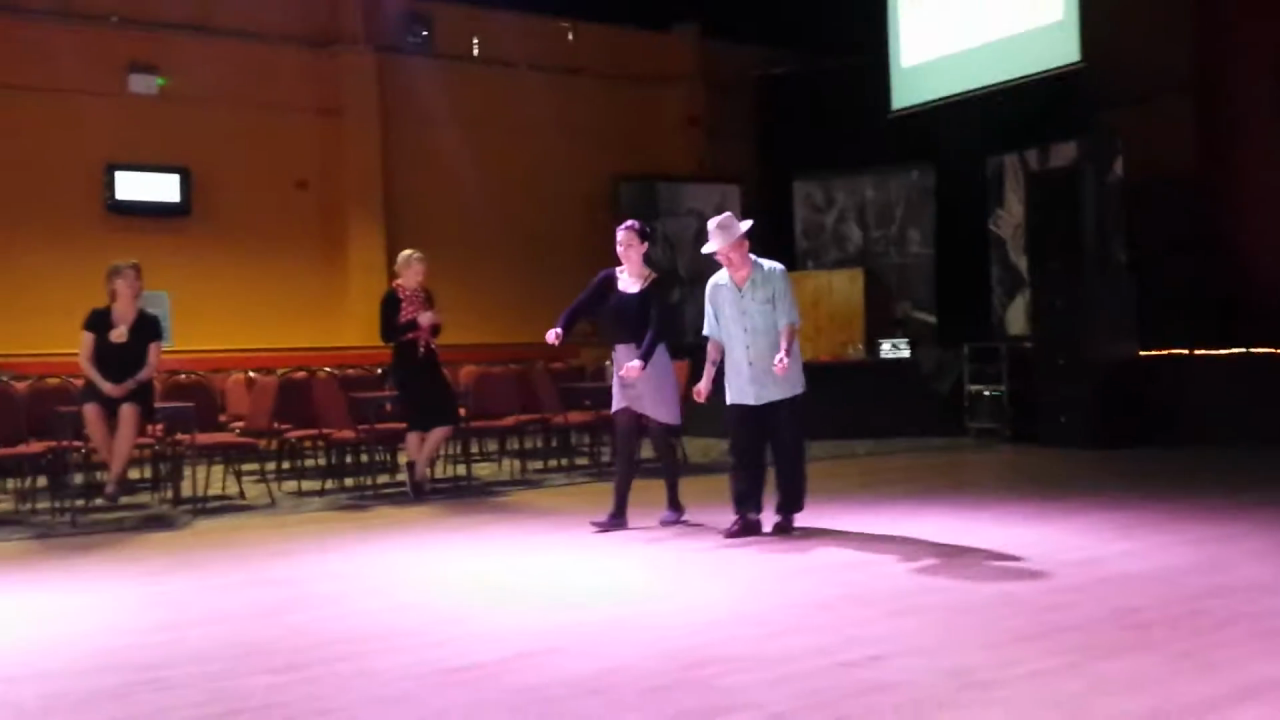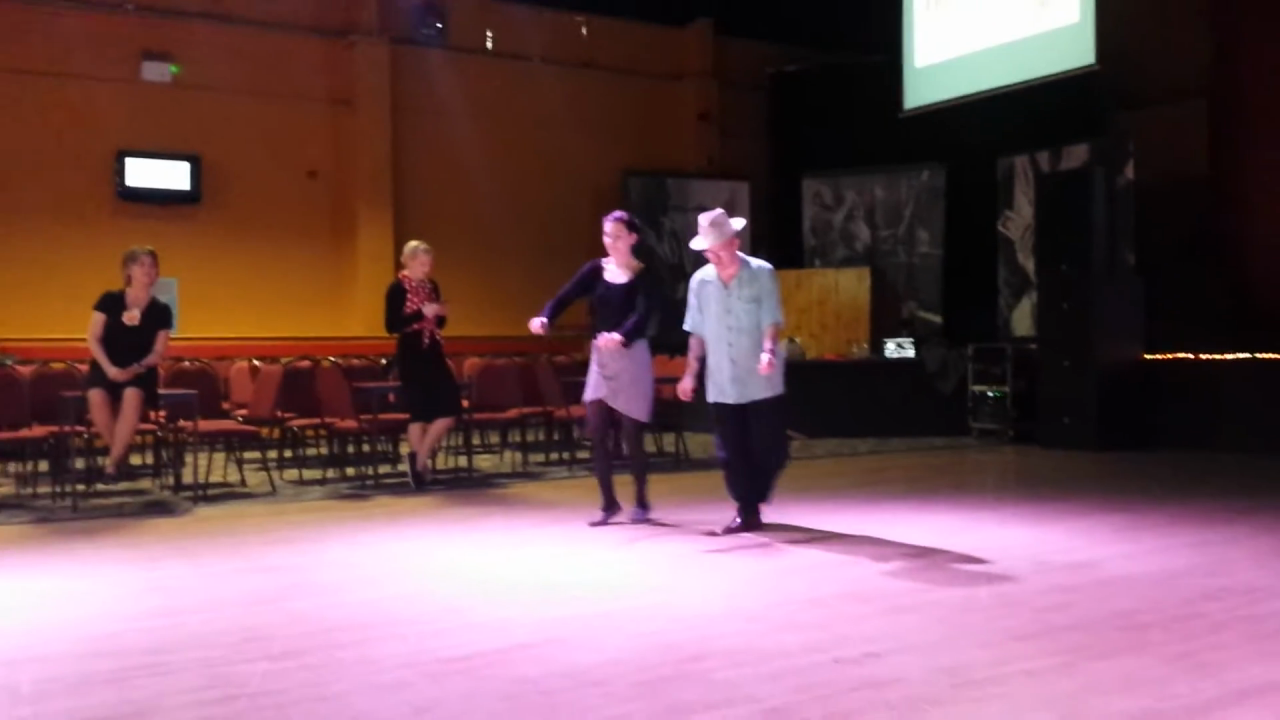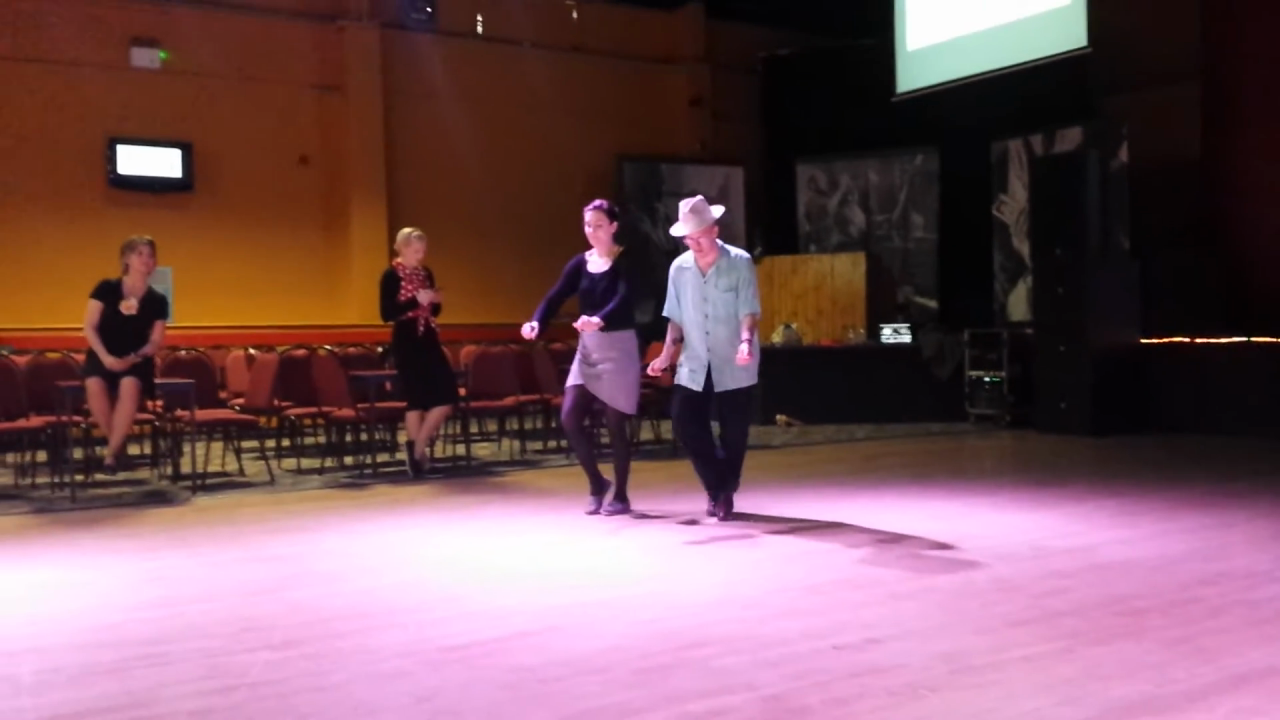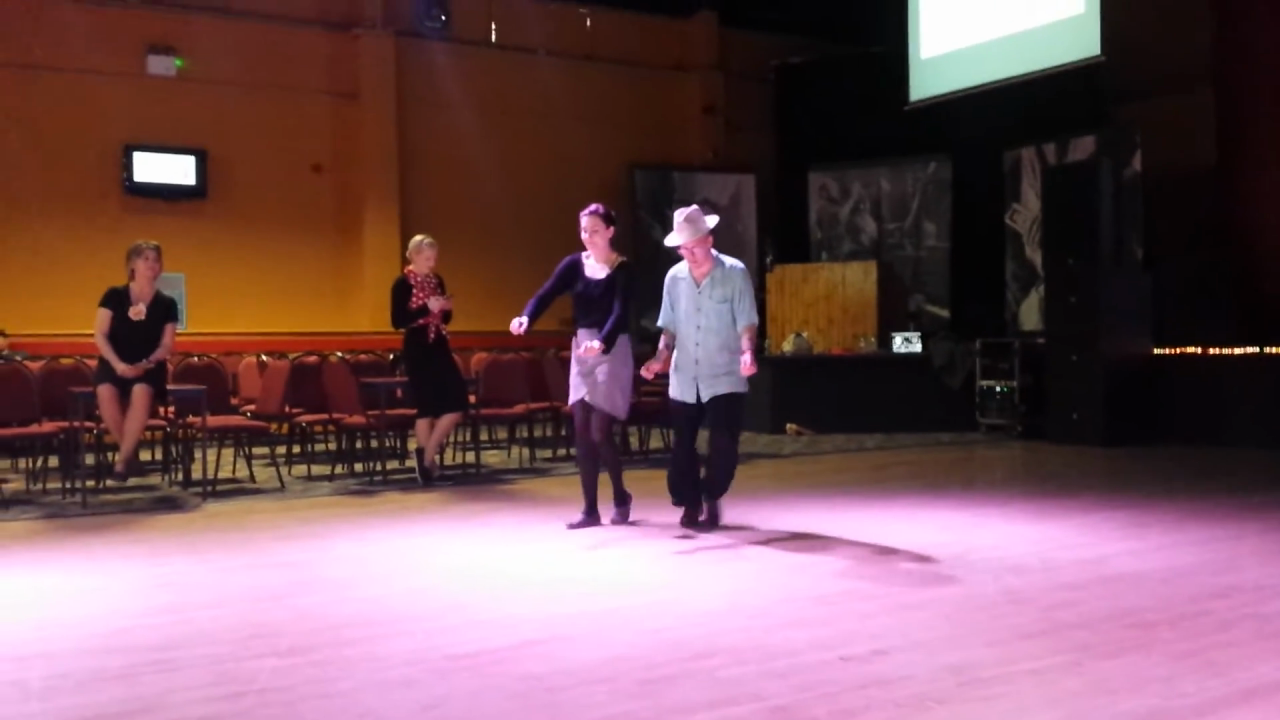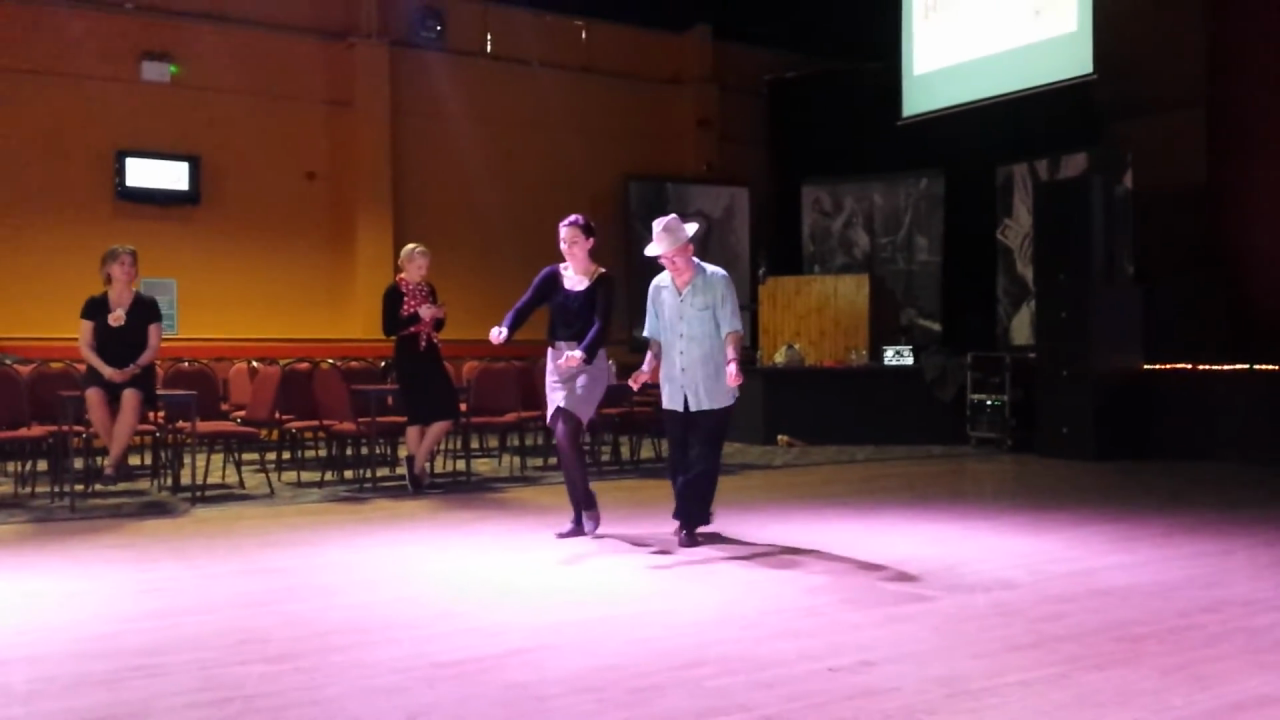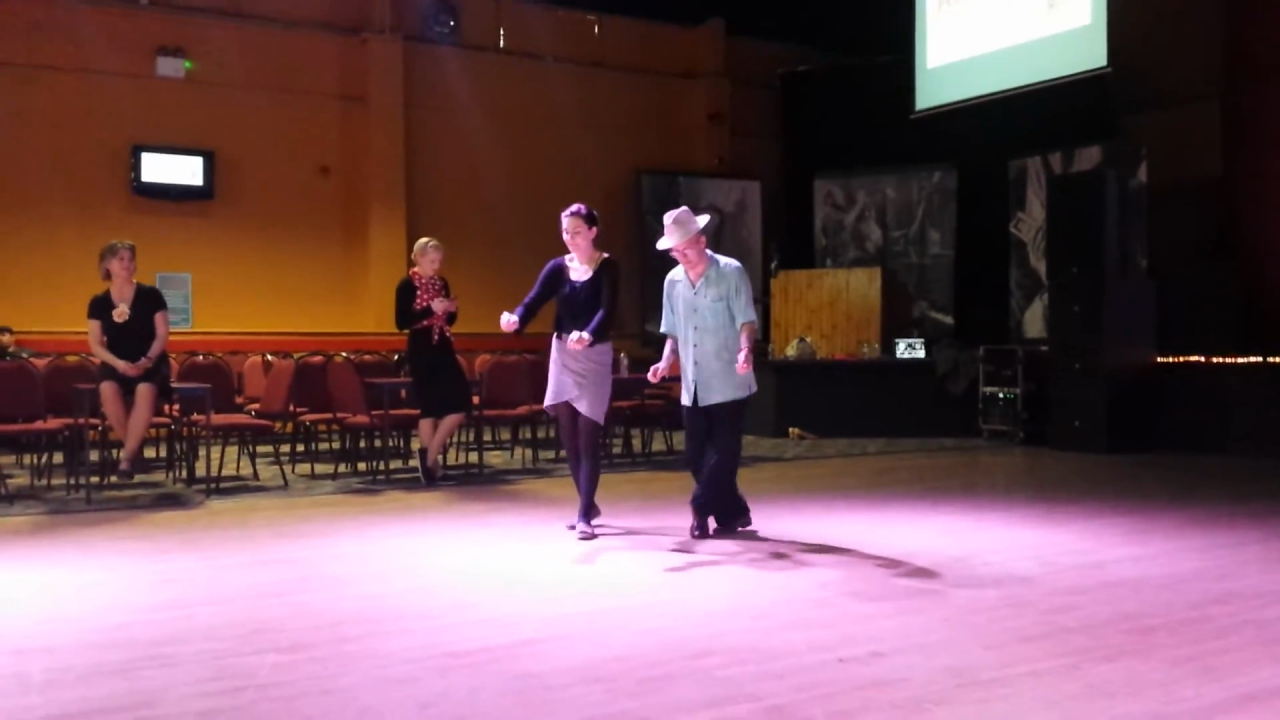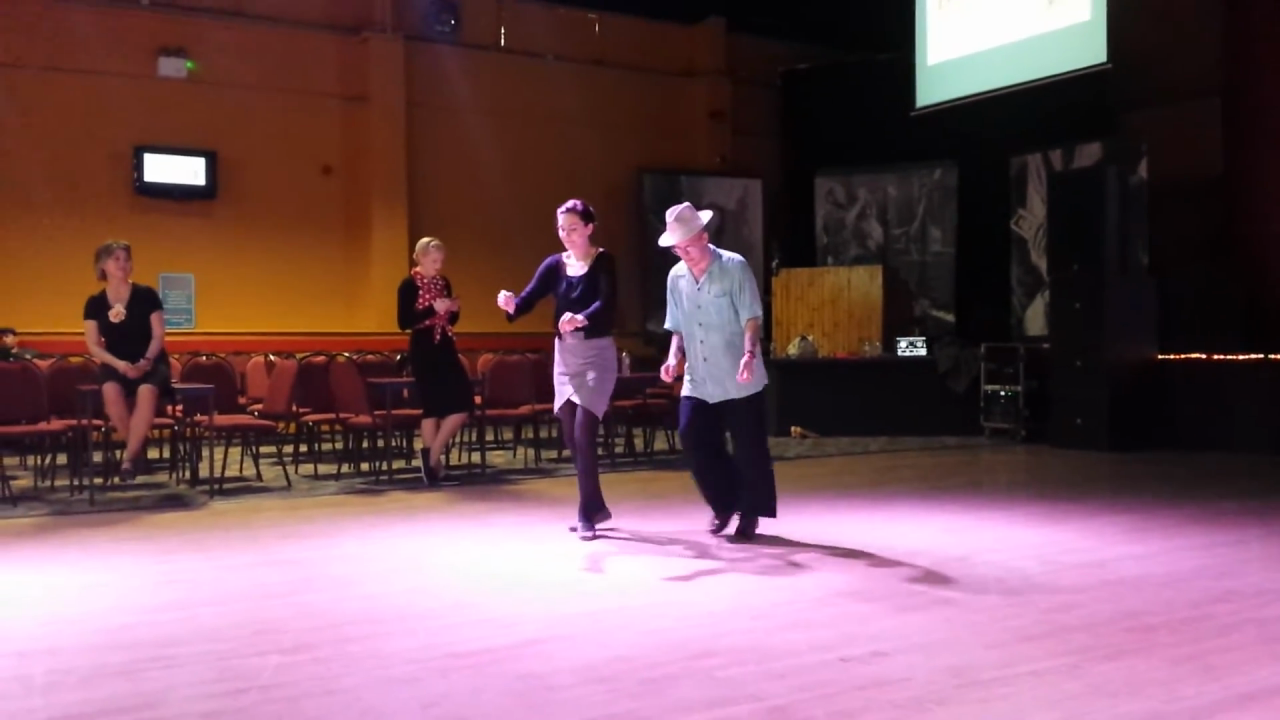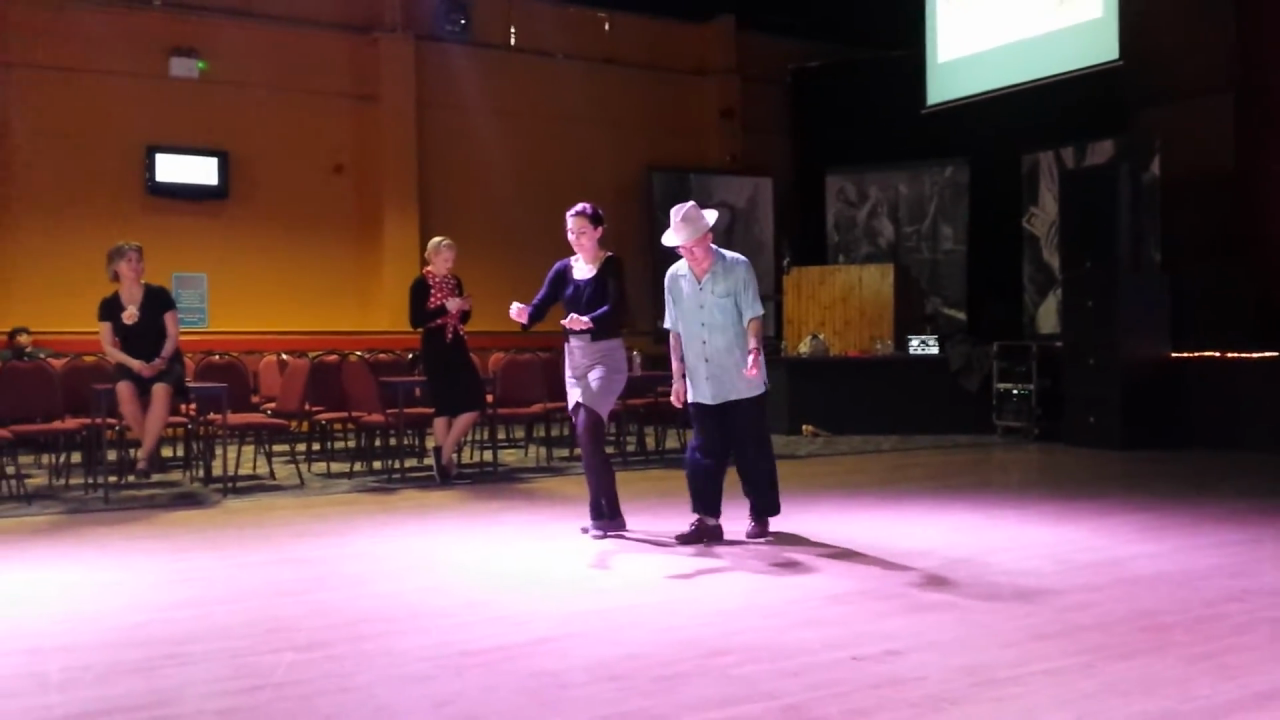
dt=0.3s
person 1, frame 1
left shoulder: (774, 274)
right shoulder: (715, 286)
left elbow: (787, 321)
right elbow: (715, 337)
left wrist: (784, 352)
right wrist: (707, 377)
left hip: (779, 382)
right hip: (740, 385)
left knee: (787, 448)
right knee: (744, 451)
left ankle: (787, 512)
right ankle: (748, 515)
person 1, frame 2
left shoulder: (761, 274)
right shoulder: (700, 281)
left elbow: (771, 321)
right elbow: (697, 333)
left wrist: (768, 351)
right wrist: (690, 374)
left hip: (761, 380)
right hip: (722, 383)
left knee: (768, 446)
right knee: (733, 451)
left ankle: (754, 502)
right ankle: (748, 511)
person 1, frame 3
left shoulder: (740, 263)
right shoulder: (679, 268)
left elbow: (749, 312)
right elbow: (677, 319)
left wrist: (746, 341)
right wrist: (666, 354)
left hip: (734, 368)
right hip: (693, 366)
left knee: (733, 435)
right knee: (686, 427)
left ankle: (723, 492)
right ankle: (718, 487)
person 1, frame 4
left shoulder: (735, 273)
right shoulder: (674, 278)
left elbow: (746, 323)
right elbow: (670, 327)
left wrist: (747, 352)
right wrist: (660, 358)
left hip: (724, 376)
right hip: (684, 378)
left knee: (723, 440)
right knee: (683, 446)
left ankle: (711, 498)
right ankle: (690, 504)
person 1, frame 5
left shoulder: (717, 281)
right shoulder: (658, 288)
left elbow: (731, 330)
right elbow: (656, 338)
left wrist: (732, 361)
right wrist: (647, 368)
left hip: (710, 389)
right hip: (673, 389)
left knee: (702, 457)
right knee: (679, 456)
left ankle: (688, 521)
right ankle: (691, 515)
person 1, frame 6
left shoulder: (731, 273)
right shoulder: (672, 281)
left elbow: (746, 321)
left wrist: (745, 350)
right wrist: (666, 362)
left hip: (728, 382)
right hip: (693, 385)
left knee: (722, 450)
right knee: (698, 454)
left ankle: (703, 512)
right ankle: (732, 512)
person 1, frame 7
left shoulder: (735, 267)
right shoulder: (676, 278)
left elbow: (751, 318)
left wrist: (749, 354)
right wrist: (673, 358)
left hip: (738, 380)
right hip: (698, 380)
left knee: (749, 449)
right knee: (693, 441)
left ankle: (749, 514)
right ankle: (724, 505)
person 1, frame 8
left shoulder: (737, 267)
right shoulder: (674, 277)
left elbow: (752, 316)
right elbow: (675, 330)
left wrist: (754, 351)
right wrist: (678, 374)
left hip: (741, 380)
right hip: (700, 384)
left knee: (751, 449)
right knee: (704, 453)
left ankle: (760, 513)
right ankle: (708, 519)
person 2, frame 1
left shoulder: (655, 284)
right shoulder: (608, 279)
left elbow: (657, 327)
right elbow: (582, 306)
left wrist: (641, 360)
right wrist: (560, 328)
left hip: (651, 363)
right hip: (621, 363)
left knee: (660, 437)
right knee: (624, 440)
left ankle: (674, 505)
right ankle: (618, 512)
person 2, frame 2
left shoulder: (644, 275)
right shoulder: (595, 269)
left elbow: (643, 314)
right elbow: (566, 296)
left wrist: (622, 336)
right wrist: (545, 317)
left hip: (632, 356)
right hip: (601, 356)
left knee: (631, 433)
right knee: (596, 432)
left ankle: (641, 501)
right ankle: (609, 502)
person 2, frame 3
left shoulder: (624, 260)
right shoulder: (580, 263)
left elbow: (622, 298)
right elbow: (556, 297)
left wrist: (599, 320)
right wrist: (536, 322)
left hip: (619, 345)
right hip: (587, 348)
left knee: (615, 425)
right knee: (570, 418)
left ankle: (621, 495)
right ankle: (597, 483)
person 2, frame 4
left shoulder: (622, 269)
right shoulder: (574, 264)
left elbow: (620, 312)
right elbow: (547, 294)
left wrist: (602, 342)
right wrist: (526, 318)
left hip: (612, 351)
right hip: (581, 352)
left knee: (601, 431)
right knee: (582, 434)
left ankle: (620, 496)
right ankle: (591, 510)
person 2, frame 5
left shoulder: (603, 280)
right shoulder: (551, 275)
left elbow: (602, 324)
right elbow: (525, 306)
left wrist: (582, 353)
right wrist: (505, 329)
left hip: (589, 364)
right hip: (557, 362)
left knee: (569, 436)
right knee: (563, 443)
left ankle: (587, 501)
right ankle: (577, 514)
person 2, frame 6
left shoulder: (607, 266)
right shoulder: (557, 267)
left elbow: (607, 310)
right elbow: (534, 301)
left wrist: (588, 336)
right wrist: (515, 319)
left hip: (595, 355)
right hip: (562, 354)
left knee: (588, 436)
right knee: (568, 435)
left ankle: (584, 515)
right ankle: (587, 504)
person 2, frame 7
left shoulder: (603, 261)
right shoulder: (554, 264)
left elbow: (607, 303)
right elbow: (529, 298)
left wrist: (582, 318)
right wrist: (511, 304)
left hip: (596, 352)
right hip: (565, 354)
left knee: (583, 433)
right knee: (573, 437)
left ankle: (585, 514)
right ankle: (597, 507)
person 2, frame 8
left shoulder: (611, 265)
right shoulder: (563, 269)
left elbow: (615, 309)
right elbow: (541, 306)
left wrist: (588, 320)
right wrist: (524, 314)
left hip: (606, 354)
right hip: (574, 357)
left knee: (586, 431)
right knee: (591, 439)
left ankle: (598, 512)
right ankle: (612, 514)
person 3, frame 1
left shoulder: (425, 294)
right shoulder: (392, 297)
right elbow: (387, 335)
left wrist: (435, 322)
right wrist: (416, 322)
left hip: (428, 360)
right hip: (406, 362)
left knee: (447, 416)
right knee: (417, 419)
left ankle: (418, 467)
right ankle: (417, 473)
person 3, frame 2
left shoulder: (432, 286)
right shoulder: (397, 288)
right elbow: (392, 326)
left wrist: (441, 314)
right wrist: (420, 313)
left hip: (433, 351)
right hip: (410, 353)
left knee: (450, 407)
right knee: (419, 410)
left ankle: (420, 458)
right ankle: (418, 464)
person 3, frame 3
left shoulder: (426, 274)
right shoulder: (391, 276)
right elbow: (386, 314)
left wrist: (436, 302)
right wrist: (415, 301)
left hip: (428, 339)
right hip: (406, 341)
left knee: (447, 395)
right knee: (416, 399)
left ankle: (418, 447)
right ankle: (416, 453)
person 3, frame 4
left shoulder: (437, 281)
right shoulder: (403, 283)
right elbow: (397, 321)
left wrist: (447, 309)
right wrist: (426, 308)
left hip: (439, 346)
right hip: (417, 349)
left knee: (457, 402)
right knee: (426, 406)
left ankle: (427, 455)
right ankle: (426, 461)
person 3, frame 5
left shoulder: (429, 289)
right shoulder: (394, 291)
right elbow: (389, 329)
left wrist: (439, 316)
right wrist: (417, 316)
left hip: (430, 354)
right hip: (408, 356)
left knee: (448, 410)
right knee: (417, 413)
left ankle: (417, 463)
right ankle: (417, 469)
person 3, frame 6
left shoulder: (442, 283)
right shoulder: (407, 285)
right elbow: (402, 323)
left wrist: (452, 310)
right wrist: (430, 309)
left hip: (443, 347)
right hip: (421, 350)
left knee: (460, 403)
right knee: (430, 406)
left ankle: (429, 457)
right ankle: (430, 462)
person 3, frame 7
left shoulder: (443, 282)
right shoulder: (409, 285)
right elbow: (404, 322)
left wrist: (454, 309)
right wrist: (432, 309)
left hip: (445, 347)
right hip: (423, 349)
left knee: (463, 402)
right knee: (432, 406)
left ankle: (432, 456)
right ankle: (432, 463)
person 3, frame 8
left shoulder: (455, 281)
right shoulder: (421, 284)
right elbow: (416, 321)
left wrist: (465, 308)
right wrist: (444, 308)
left hip: (457, 346)
right hip: (435, 348)
left knee: (474, 401)
right knee: (444, 404)
left ankle: (445, 455)
right ankle: (444, 461)
person 4, frame 1
left shoulder: (150, 322)
right shoulder: (97, 318)
left elbow: (152, 364)
right elbow: (85, 359)
left wrist: (131, 383)
right wrist: (103, 384)
left hip: (134, 387)
right hip: (101, 385)
left knee: (129, 412)
right knee: (91, 412)
left ankle: (114, 479)
right ankle: (116, 469)
person 4, frame 2
left shoulder: (161, 310)
right shoulder: (109, 300)
left elbow: (158, 352)
right elbow: (93, 339)
left wrist: (136, 368)
right wrist: (109, 368)
left hip: (140, 372)
right hip: (106, 368)
left knee: (132, 396)
right knee: (96, 397)
left ankle: (113, 460)
right ankle: (119, 453)
person 4, frame 3
left shoulder: (158, 301)
right shoulder: (106, 288)
left elbow: (155, 342)
right elbow: (89, 327)
left wrist: (133, 358)
right wrist: (105, 357)
left hip: (136, 361)
right hip: (101, 357)
left knee: (129, 386)
right knee: (94, 386)
left ankle: (112, 451)
right ankle: (116, 443)
person 4, frame 4
left shoulder: (167, 304)
right shoulder: (114, 295)
left elbow: (167, 345)
right elbow: (100, 336)
left wrist: (146, 363)
right wrist: (117, 364)
left hip: (148, 367)
right hip: (113, 363)
left knee: (141, 393)
right knee: (106, 392)
left ankle: (123, 458)
right ankle: (128, 450)
person 4, frame 5
left shoulder: (148, 305)
right shoulder: (94, 304)
left elbow: (153, 346)
right elbow: (85, 346)
left wrist: (134, 368)
right wrist: (105, 369)
left hip: (137, 371)
right hip: (102, 370)
left knee: (131, 397)
right knee: (94, 396)
left ankle: (112, 462)
right ankle: (117, 454)
person 4, frame 6
left shoulder: (151, 295)
right shoulder: (98, 303)
left elbow: (162, 335)
right elbow: (95, 345)
left wrist: (147, 361)
right wrist: (118, 363)
left hip: (150, 363)
right hip: (115, 364)
left knee: (145, 391)
right knee: (108, 390)
left ankle: (127, 455)
right ankle: (134, 447)
person 4, frame 7
left shoulder: (146, 295)
right shoulder: (95, 303)
left elbow: (158, 335)
right elbow: (93, 345)
left wrist: (146, 361)
right wrist: (118, 363)
left hip: (150, 362)
right hip: (115, 364)
left knee: (146, 391)
right knee: (111, 391)
left ankle: (129, 455)
right ankle: (135, 447)
person 4, frame 8
left shoulder: (159, 295)
right shoulder: (108, 305)
left elbow: (173, 334)
right elbow: (108, 346)
left wrist: (161, 361)
right wrist: (133, 363)
left hip: (165, 362)
right hip: (130, 364)
left knee: (161, 390)
right knee: (125, 390)
left ankle: (145, 454)
right ankle: (150, 446)
